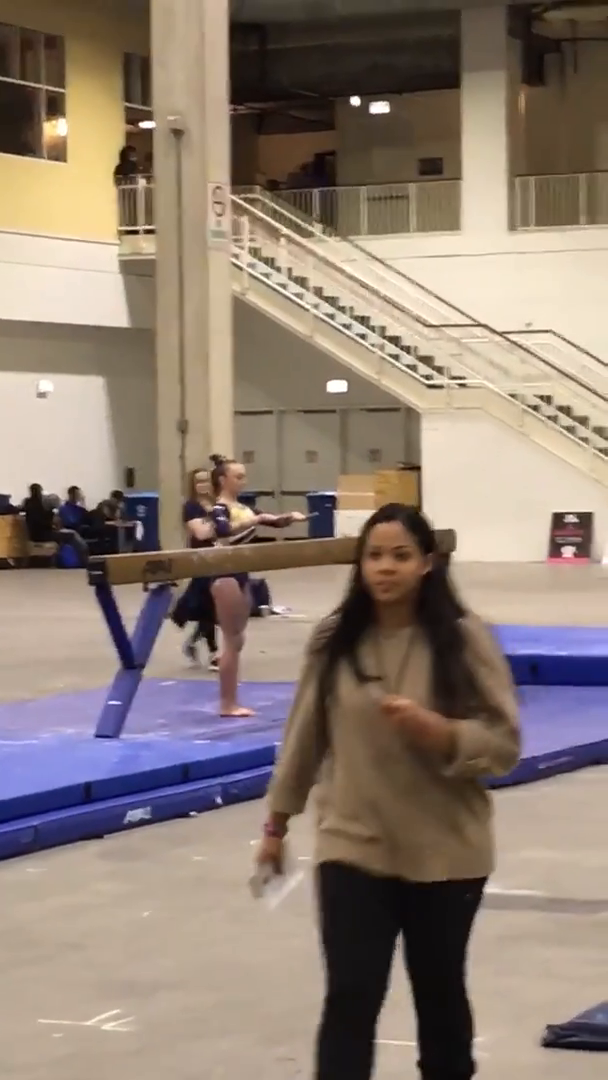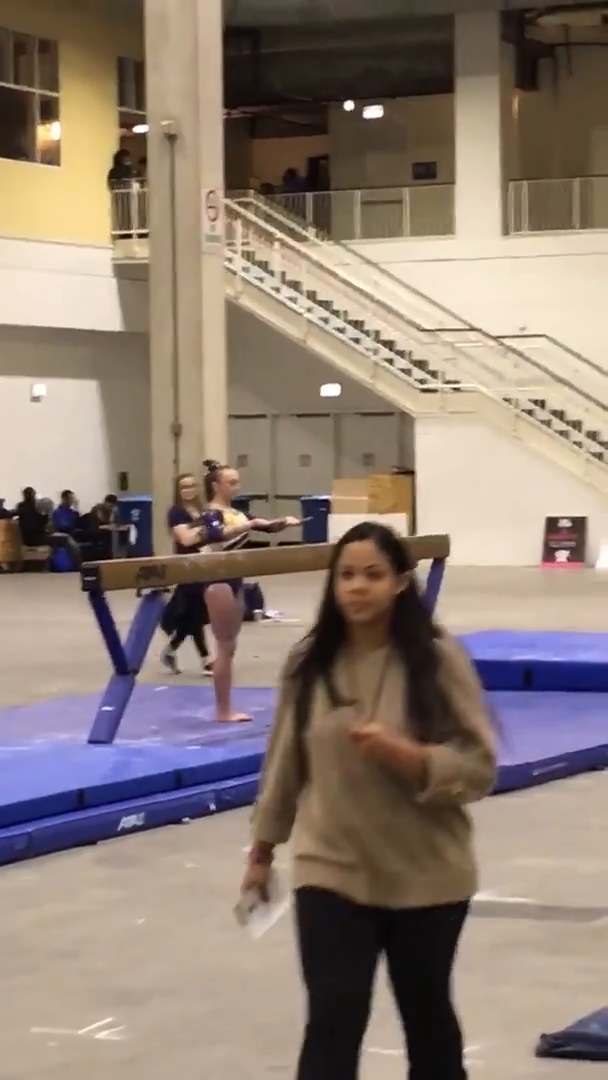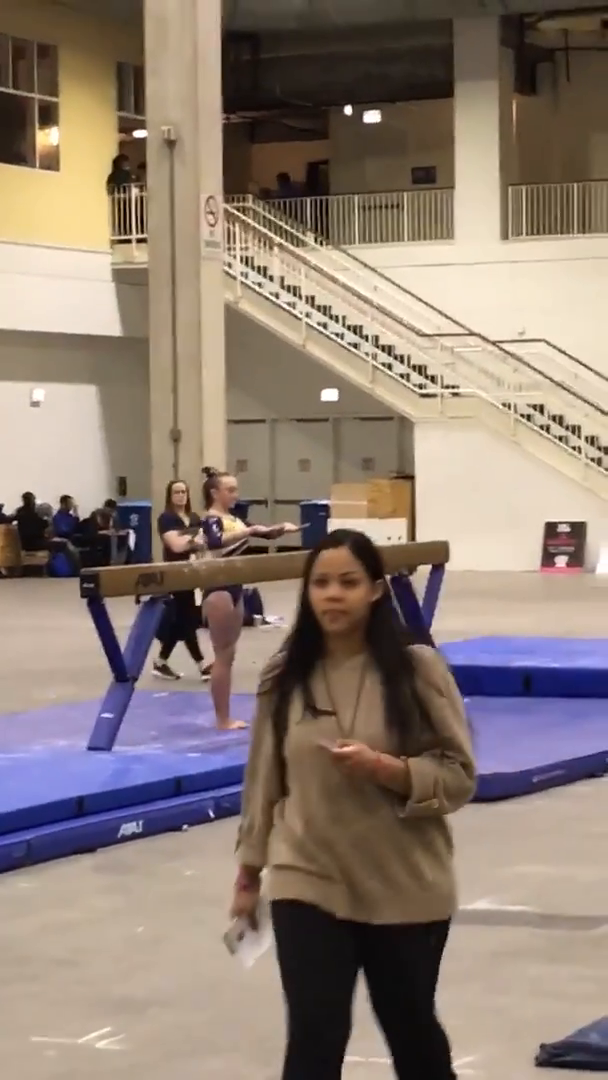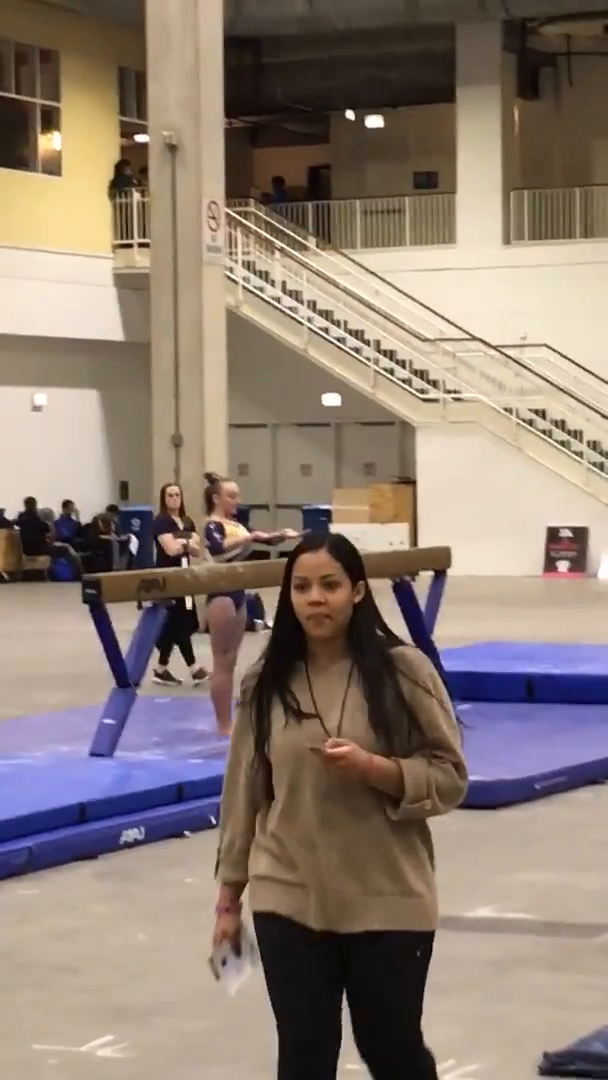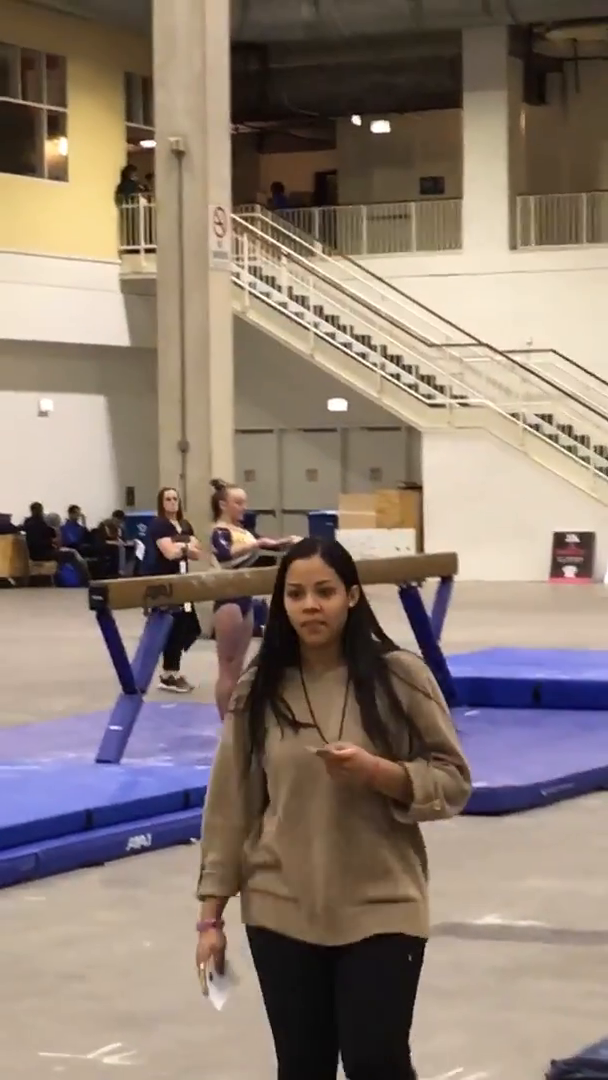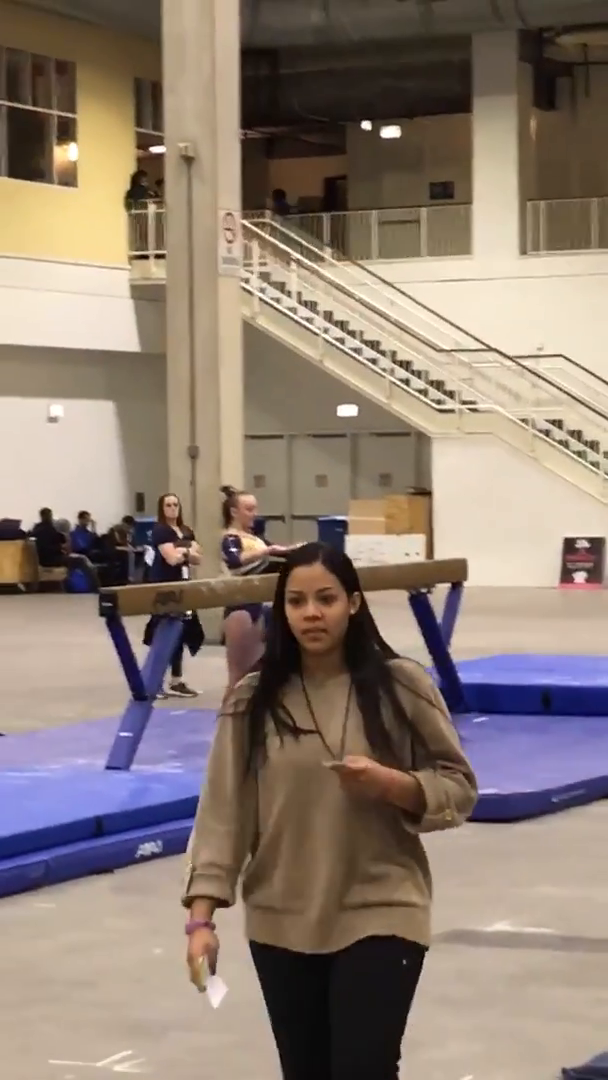
dt=0.1s
person 1, frame 1
left shoulder: (465, 639)
right shoulder: (333, 640)
left elbow: (503, 743)
right elbow: (304, 735)
left wrist: (430, 727)
right wrist: (276, 823)
left hip: (446, 848)
right hip: (353, 842)
left knee: (438, 988)
right knee: (350, 998)
person 1, frame 2
left shoulder: (440, 659)
right shoulder: (308, 665)
left elbow: (478, 767)
right elbow: (285, 763)
left wrist: (400, 753)
right wrist: (261, 847)
left hip: (427, 874)
right hip: (330, 871)
left knee: (425, 1008)
right knee: (332, 1023)
person 1, frame 3
left shoulder: (418, 668)
right shoulder: (284, 675)
left elbow: (459, 776)
right elbow: (266, 780)
left wrist: (381, 766)
right wrist: (248, 875)
left hip: (406, 889)
right hip: (306, 883)
left knee: (409, 1025)
person 1, frame 4
left shoulder: (404, 672)
right shoulder: (265, 683)
left elbow: (450, 778)
right elbow: (245, 792)
left wrist: (372, 769)
right wrist: (230, 895)
left hip: (390, 900)
right hip: (287, 899)
person 1, frame 5
left shoulder: (400, 677)
right shoulder: (258, 691)
left elbow: (453, 781)
right elbow: (230, 807)
left wrist: (377, 771)
right wrist: (212, 912)
left hip: (383, 906)
right hip: (282, 910)
person 1, frame 6
left shoulder: (403, 686)
right shoulder: (252, 700)
left elbow: (458, 786)
right elbow: (221, 811)
left wrist: (394, 784)
right wrist: (201, 912)
left hip: (380, 914)
right hip: (281, 921)
